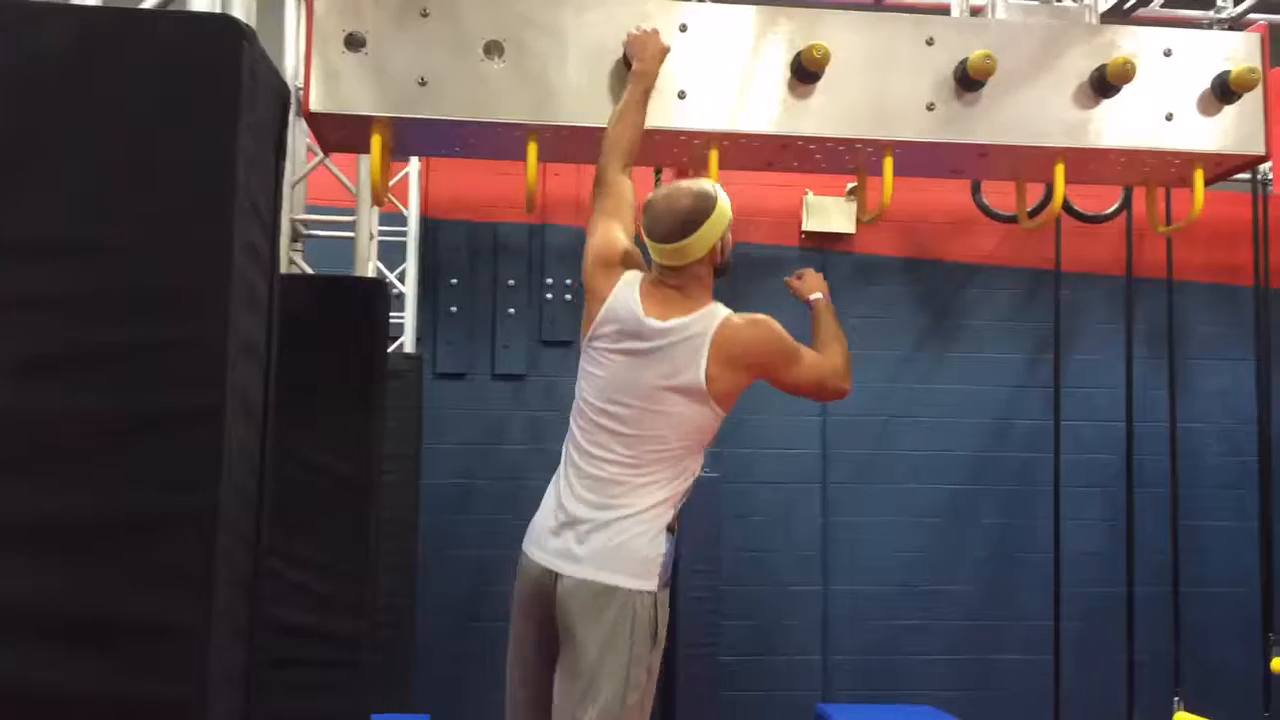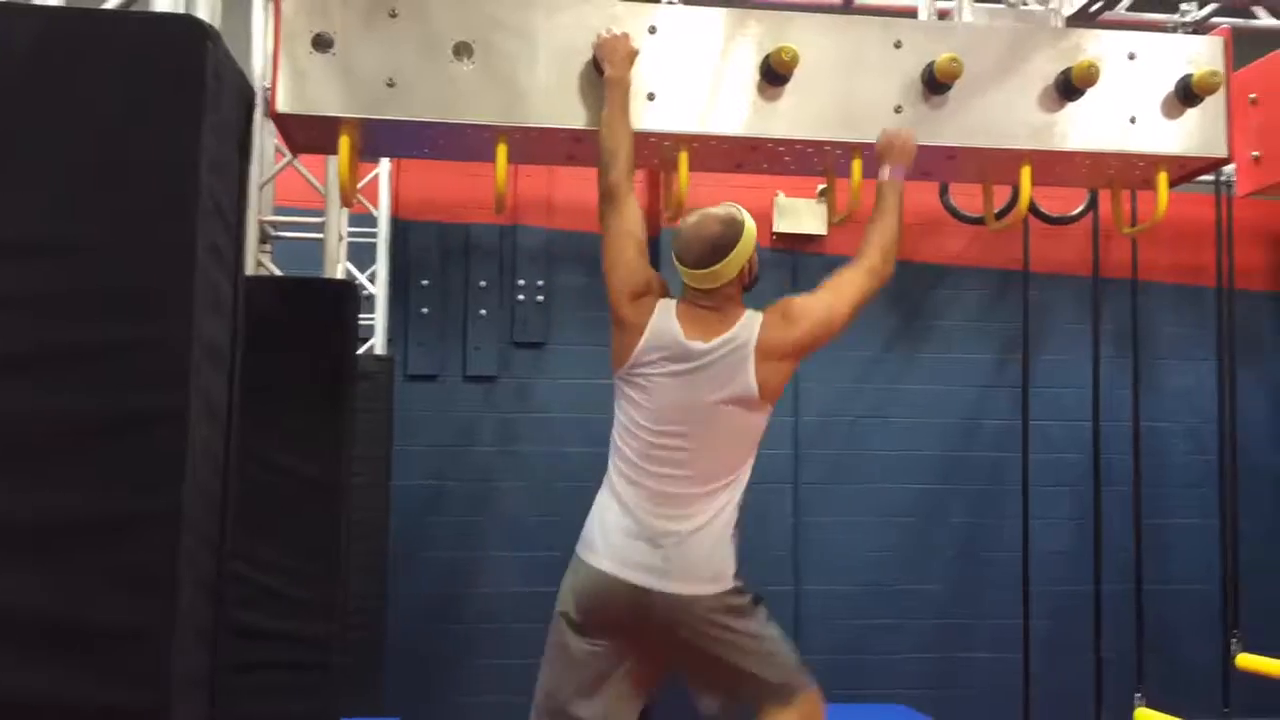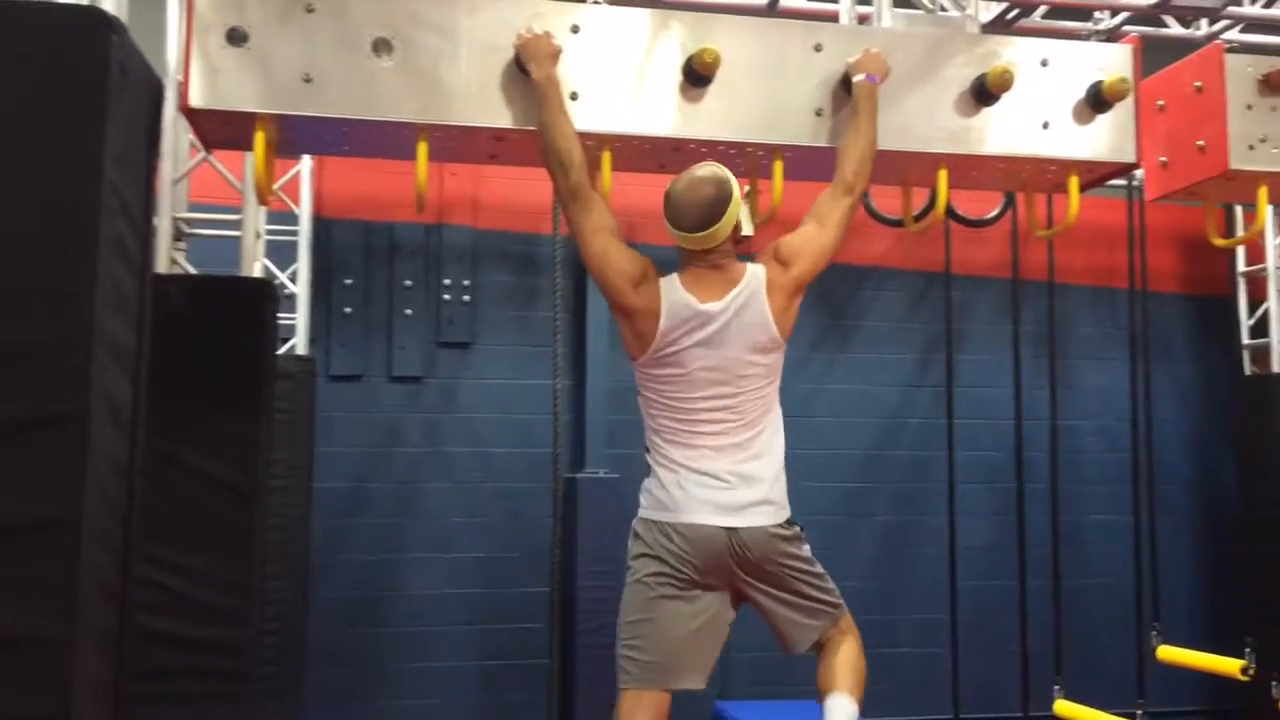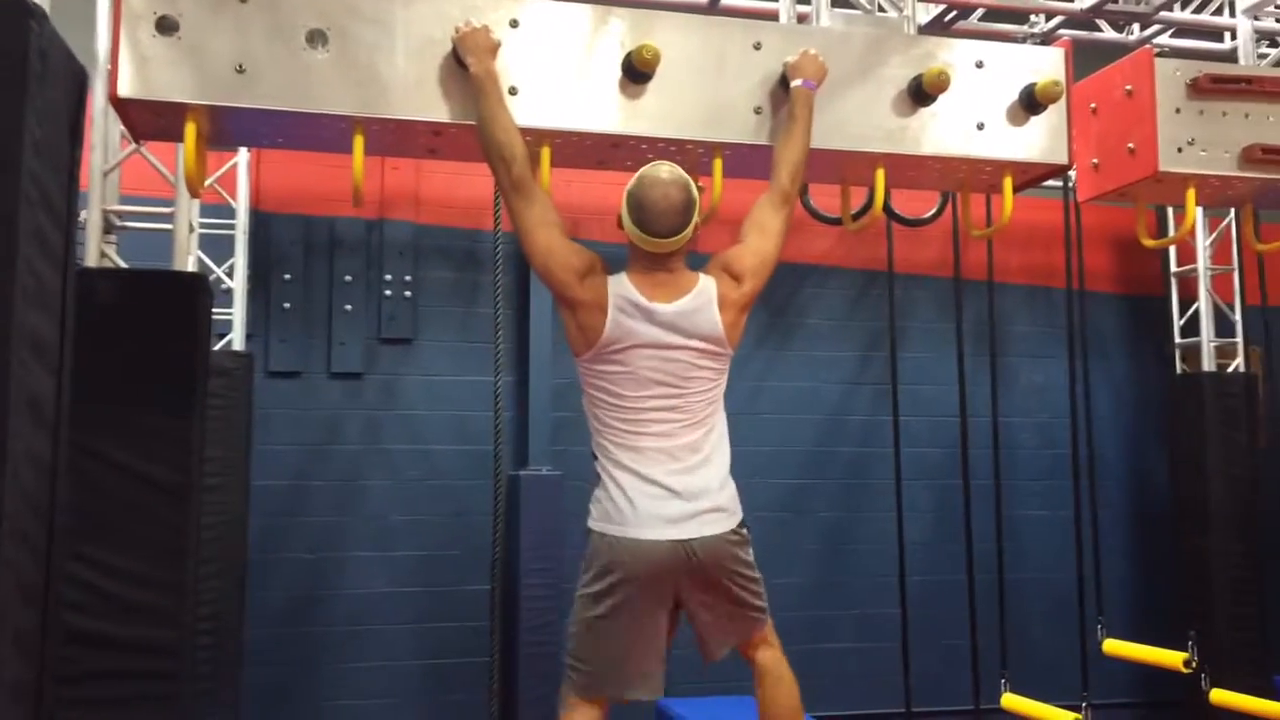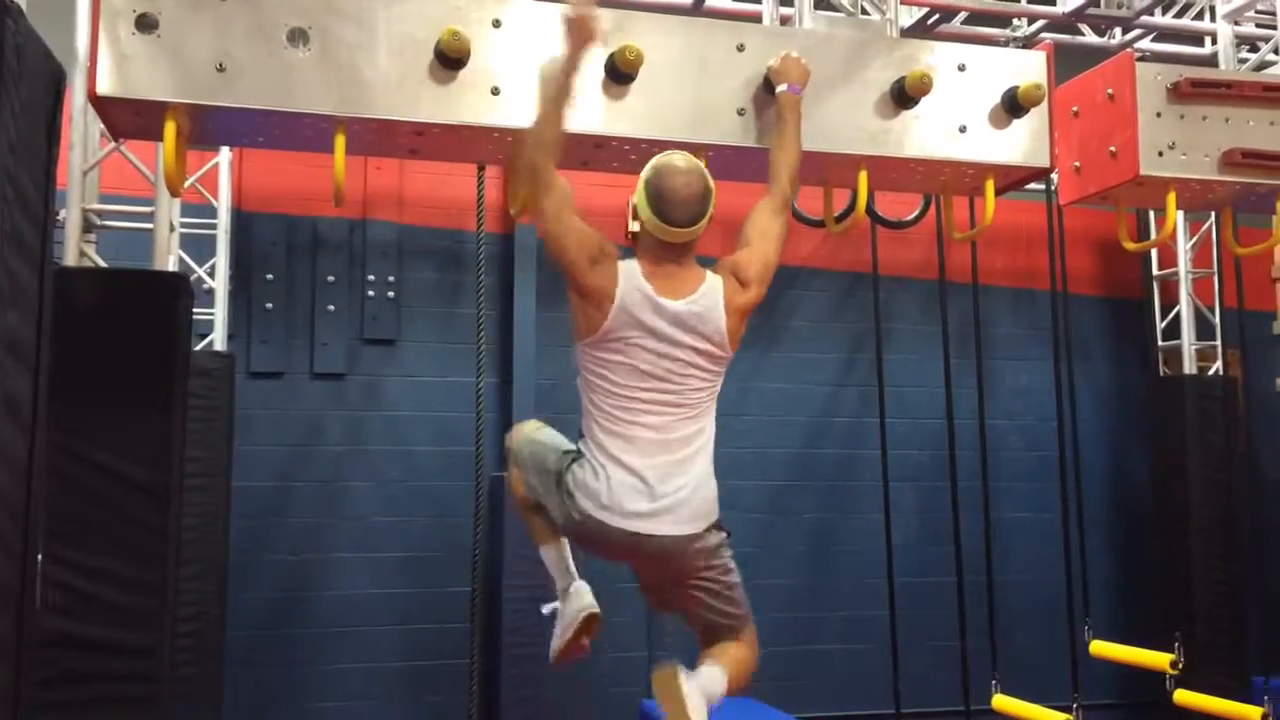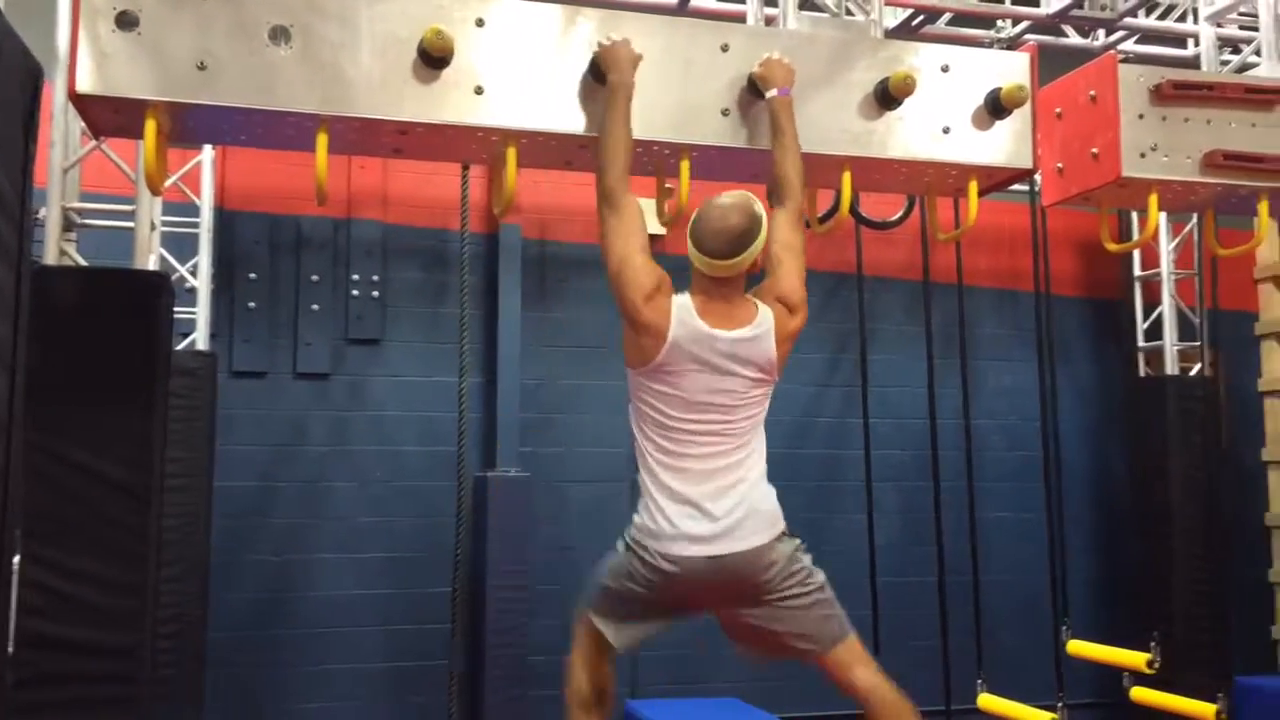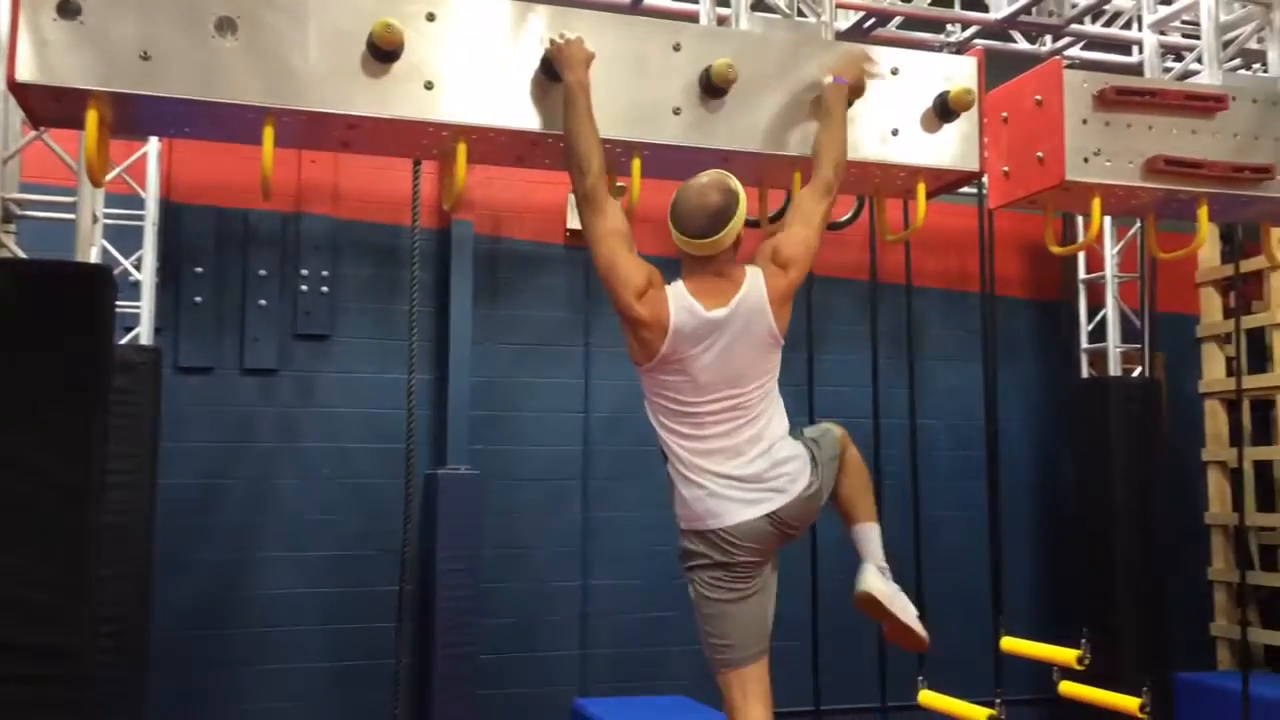
dt=0.4s
person 1, frame 1
left shoulder: (608, 287)
right shoulder: (742, 340)
left elbow: (612, 171)
right elbow: (836, 379)
left wrist: (643, 73)
right wrist: (820, 298)
left hip: (542, 556)
right hip: (619, 577)
person 1, frame 2
left shoulder: (639, 319)
right shoulder: (774, 340)
left elbow: (614, 188)
right elbow: (873, 268)
left wrist: (616, 75)
right wrist: (892, 173)
left hip: (601, 574)
right hip: (695, 590)
person 1, frame 3
left shoulder: (640, 300)
right shoulder: (776, 284)
left elbow: (573, 186)
right elbow: (848, 187)
left wrist: (543, 77)
right wrist: (866, 83)
left hip: (674, 532)
right hip: (765, 527)
right knee: (841, 637)
person 1, frame 4
left shoulder: (588, 297)
right shoulder: (728, 294)
left elbow: (517, 181)
right elbow: (782, 193)
left wrist: (481, 69)
right wrist: (804, 89)
left hip: (627, 541)
right hip: (715, 532)
right knee: (766, 653)
person 1, frame 5
left shoulder: (600, 282)
right shoulder: (737, 292)
left elbow: (539, 165)
right elbow: (780, 194)
right wrist: (790, 92)
left hip: (598, 514)
right hip: (686, 529)
left knee: (523, 441)
right knee: (738, 646)
left ankle: (570, 589)
person 1, frame 6
left shoulder: (651, 315)
right shoulder: (780, 321)
left elbow: (613, 193)
right elbow: (790, 205)
left wrist: (620, 83)
right wrist: (779, 98)
left hip: (664, 557)
right hip: (758, 550)
left knee: (589, 632)
person 1, frame 7
left shoulder: (645, 308)
right shoulder: (772, 286)
left elbow: (593, 192)
right elbow: (823, 182)
left wrist: (574, 82)
right wrist: (839, 88)
left hip: (719, 528)
right hip: (792, 492)
right knee: (835, 441)
right ankle: (876, 570)
